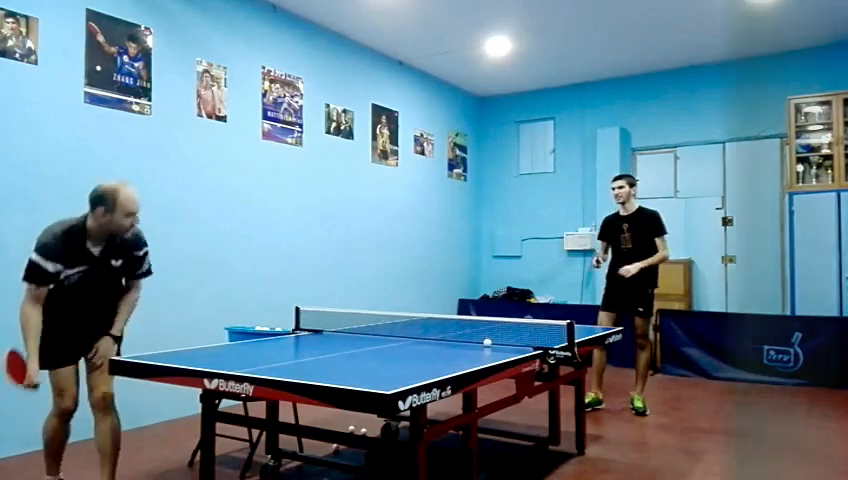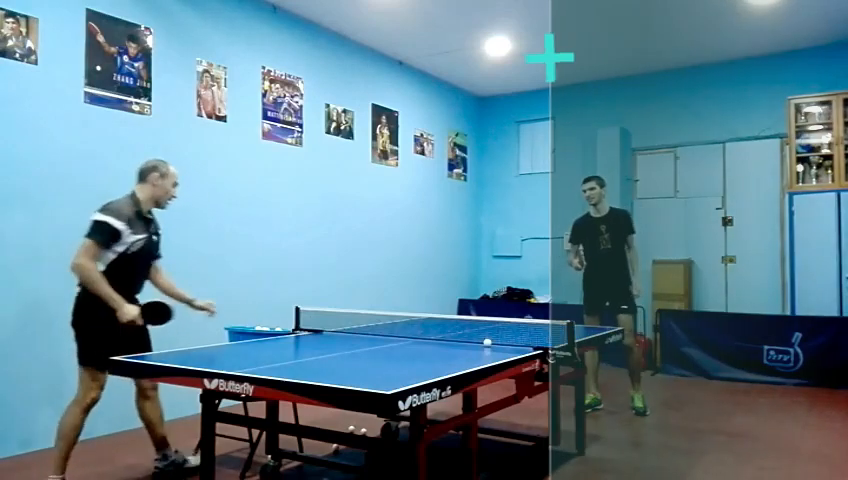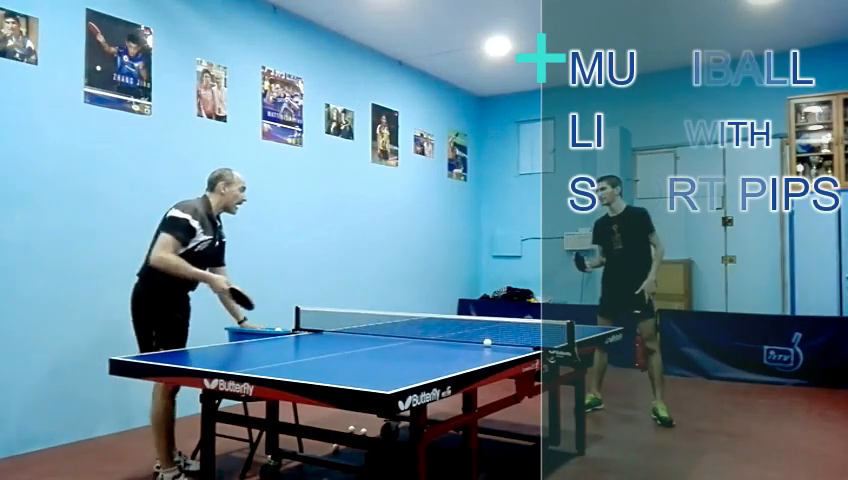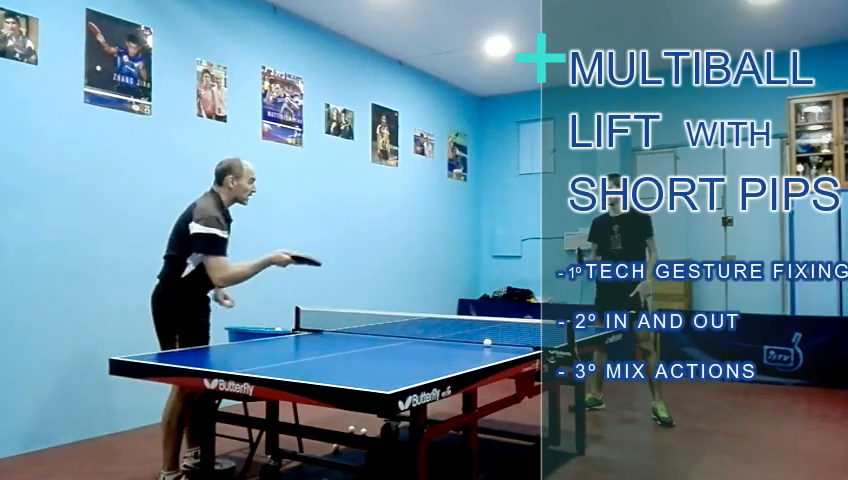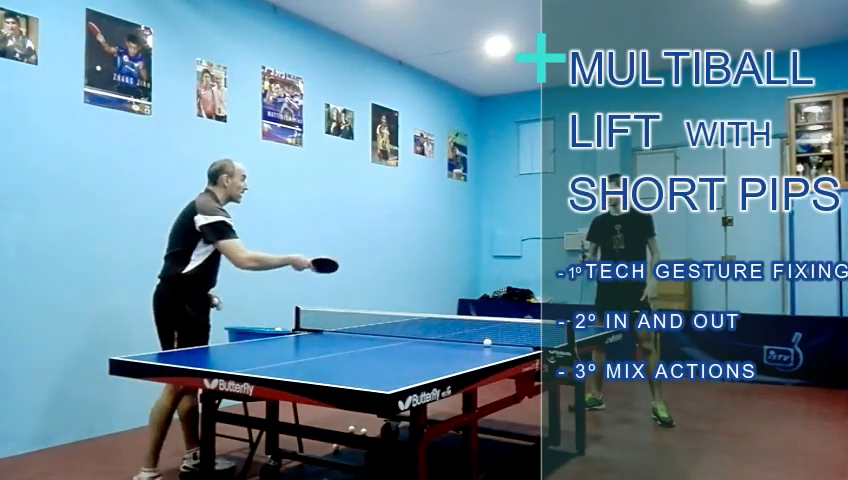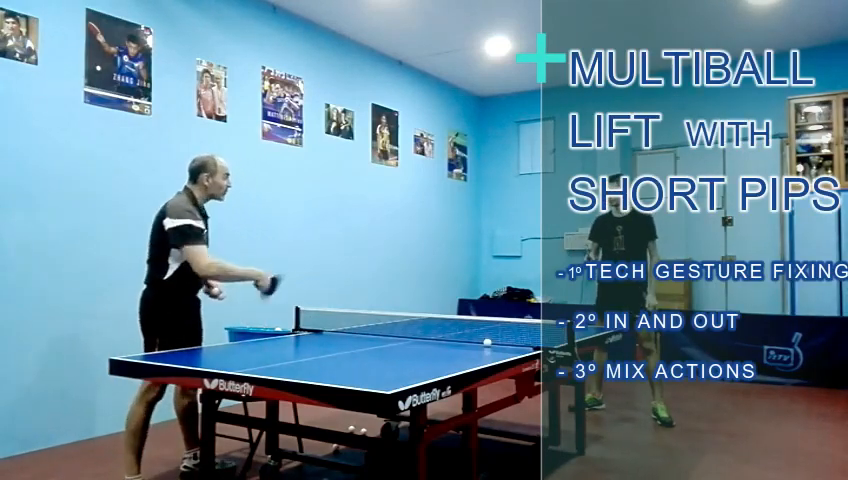
dt=0.7s
person 1, frame 1
left shoulder: (133, 240)
right shoulder: (54, 241)
left elbow: (133, 288)
right elbow: (33, 303)
left wrist: (113, 336)
right wrist: (32, 360)
left hip: (105, 321)
right hip: (60, 325)
left knee: (103, 401)
right knee: (65, 405)
person 1, frame 2
left shoulder: (150, 224)
right shoulder: (115, 214)
left elbow: (155, 274)
right elbow: (80, 264)
left wrist: (193, 302)
right wrist: (118, 305)
left hip: (128, 313)
right hip: (98, 314)
left knee: (147, 385)
right knee: (89, 396)
person 1, frame 3
left shoulder: (216, 229)
right shoulder: (187, 213)
left elbow: (221, 282)
right elbow: (159, 258)
left wrist: (241, 319)
right wrist: (206, 277)
left hip: (177, 303)
right hip: (153, 301)
left knee: (171, 380)
right knee: (166, 381)
person 1, frame 4
left shoulder: (216, 211)
right shoulder: (208, 216)
right elbow: (222, 275)
left wrist: (216, 291)
right wrist: (269, 260)
left hip: (191, 303)
right hip: (176, 305)
right knee: (184, 385)
left ankle: (194, 454)
person 1, frame 5
left shoulder: (206, 209)
right shoulder: (209, 210)
right elbow: (243, 259)
left wrist: (206, 292)
right wrist: (290, 260)
left hip: (189, 302)
right hip: (178, 303)
right knee: (177, 383)
person 1, frame 6
left shoulder: (195, 210)
right shoulder: (180, 211)
right elbow: (205, 266)
left wrist: (207, 284)
right wrist: (253, 275)
left hip: (185, 307)
right hip: (163, 308)
left knee: (188, 382)
right knee: (153, 387)
person 2, frame 1
left shoulder: (650, 217)
right shoulder: (609, 221)
left elbow: (664, 253)
left wrist: (638, 265)
right wrist: (598, 258)
left hip: (641, 287)
right hip: (614, 286)
left knee: (642, 340)
left ankle: (638, 395)
right ankle: (595, 393)
person 2, frame 2
left shoulder: (621, 216)
right shoulder: (580, 224)
left elbow: (631, 249)
right elbow: (571, 253)
left wrist: (636, 279)
right wrist: (575, 262)
left hip: (621, 285)
right hip: (593, 286)
left knee: (629, 342)
left ankle: (636, 394)
right ankle: (593, 394)
person 2, frame 3
left shoulder: (639, 215)
right shoulder: (600, 224)
left elbow: (658, 248)
left wrist: (651, 278)
right wrist: (590, 264)
left hip: (638, 288)
right hip: (611, 288)
left knee: (650, 344)
left ankle: (658, 403)
right ankle: (594, 395)
person 2, frame 4
left shoulder: (640, 218)
right shoulder: (599, 223)
left elbow: (653, 253)
left wrist: (646, 280)
left hip: (633, 290)
right hip: (606, 290)
left knee: (647, 346)
right knee: (600, 343)
left ankle: (657, 404)
right ankle: (595, 396)
person 2, frame 5
left shoulder: (641, 218)
right shoulder: (599, 222)
left elbow: (654, 252)
right elbow: (592, 254)
left wrist: (652, 281)
right wrist: (587, 260)
left hip: (636, 291)
right hip: (607, 290)
left knee: (648, 345)
right knee: (599, 343)
left ankle: (658, 404)
right ankle: (595, 396)
person 2, frame 6
left shoulder: (643, 220)
right shoulder: (601, 222)
left elbow: (654, 257)
right elbow: (593, 253)
left wrist: (651, 292)
right wrist: (592, 259)
left hip: (636, 292)
right hip: (608, 292)
left knee: (649, 346)
right knee: (600, 343)
left ankle: (658, 404)
right ankle: (594, 395)
